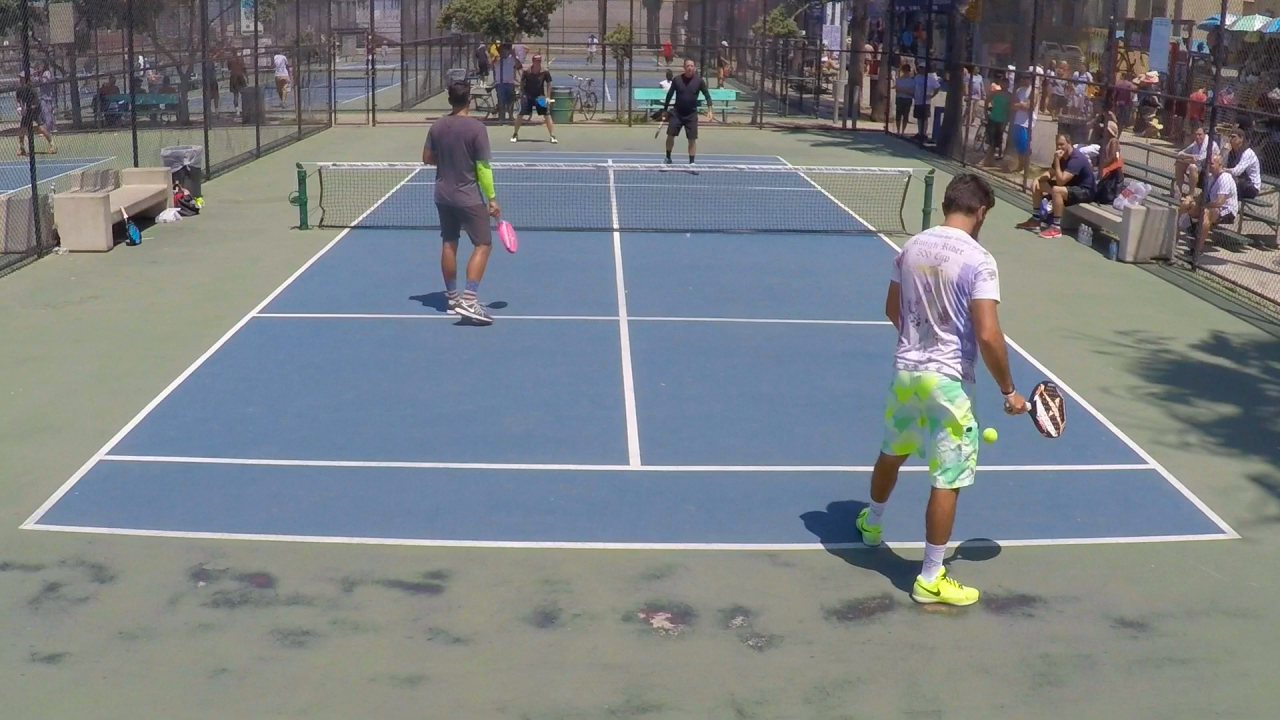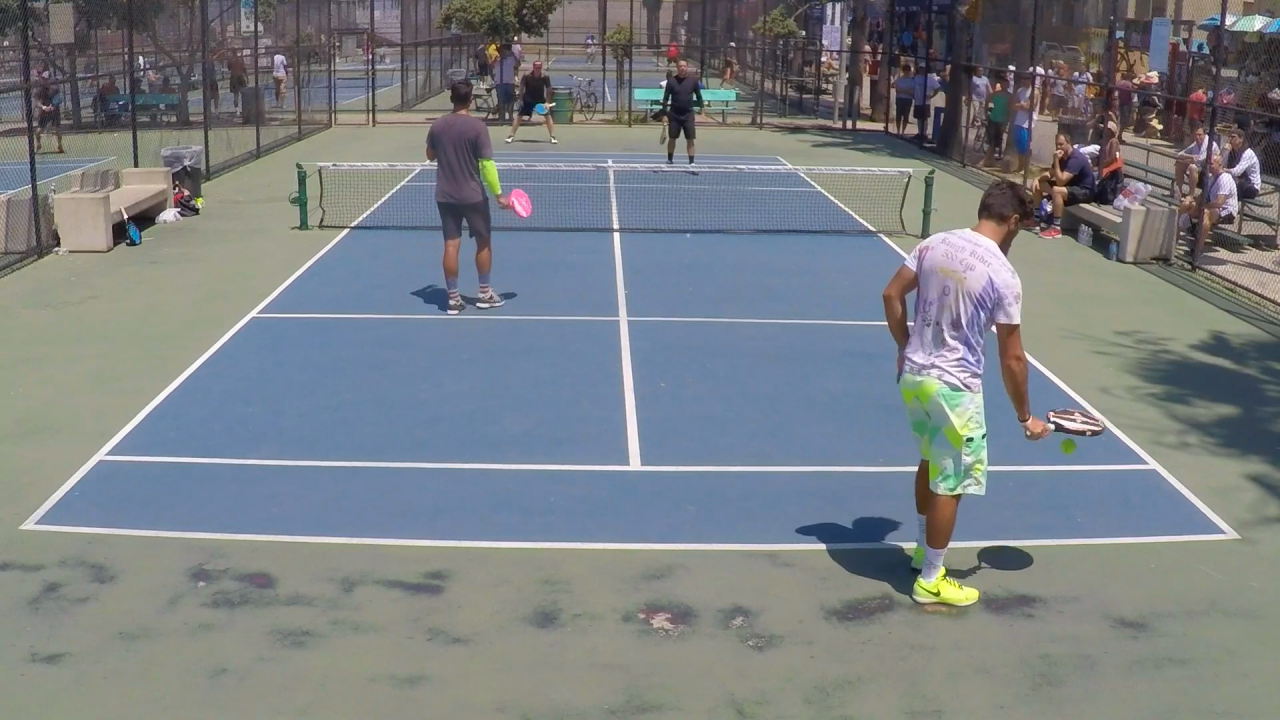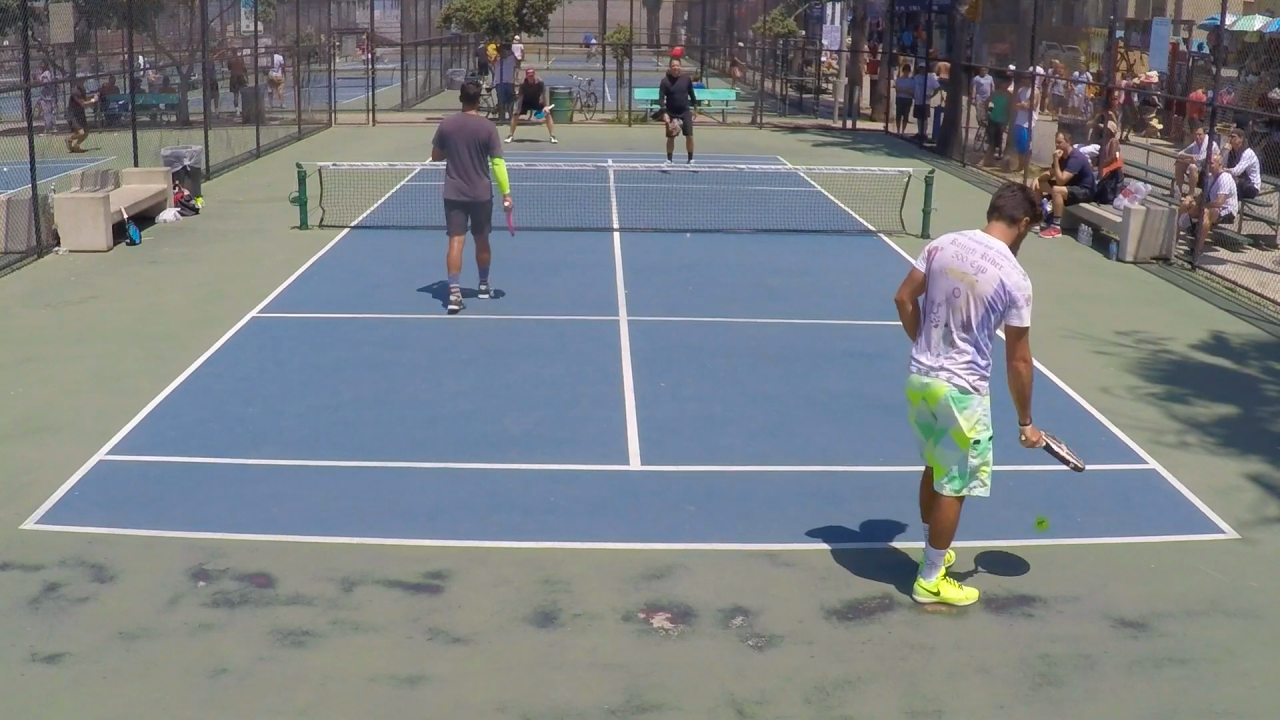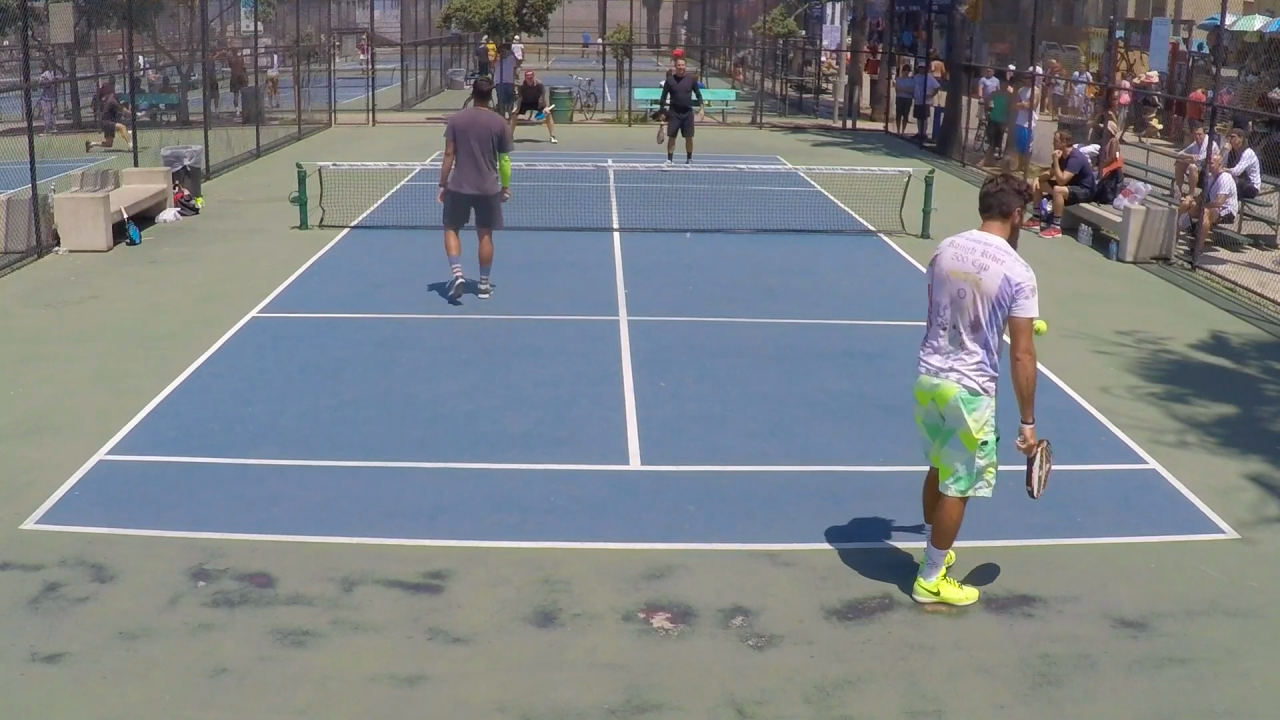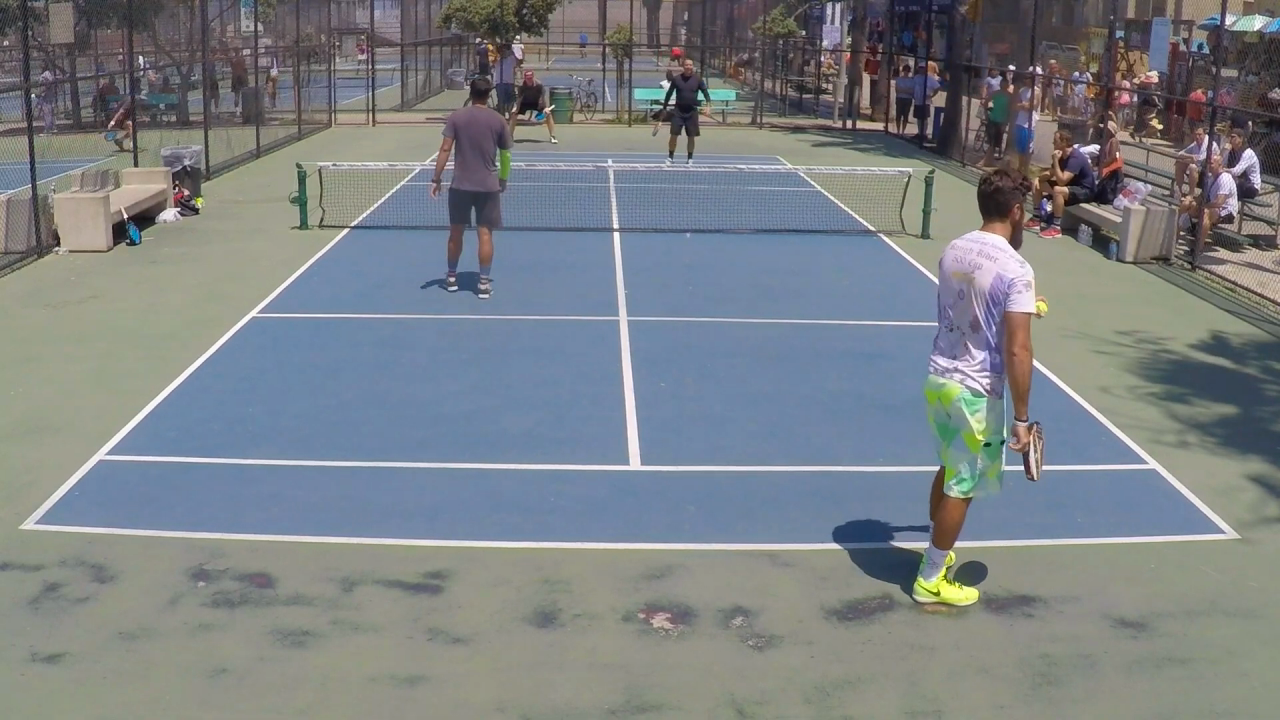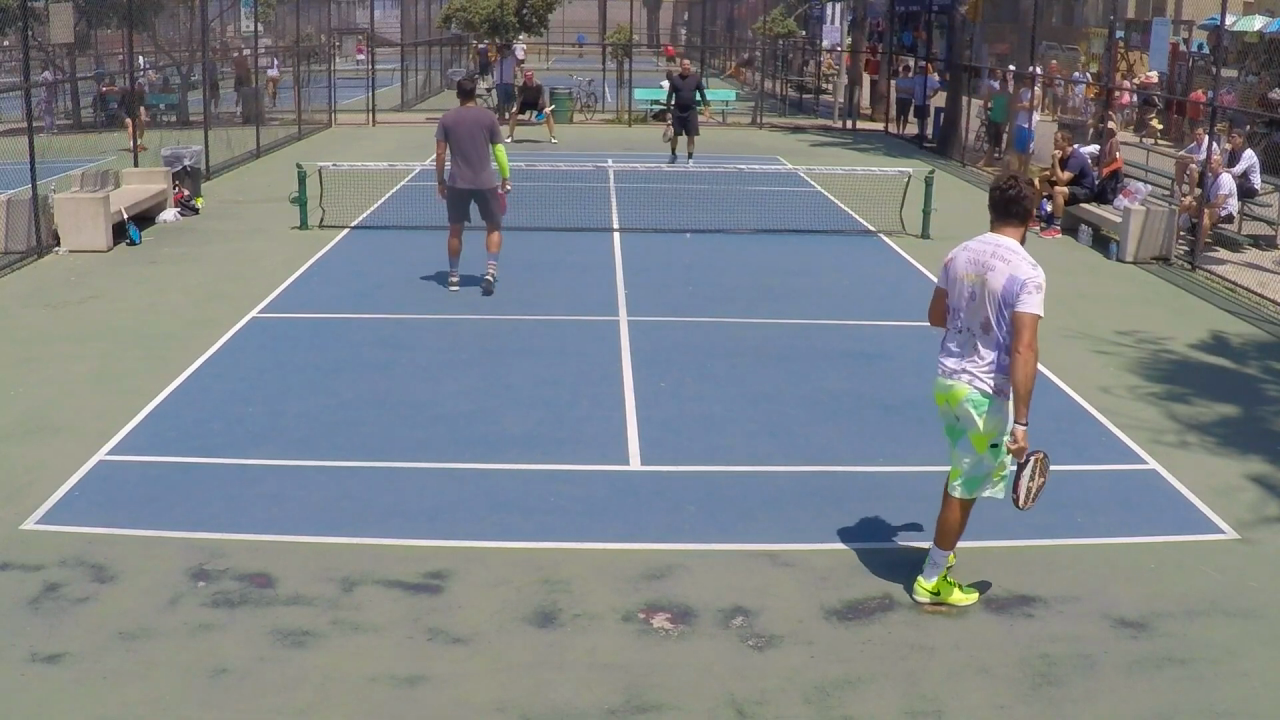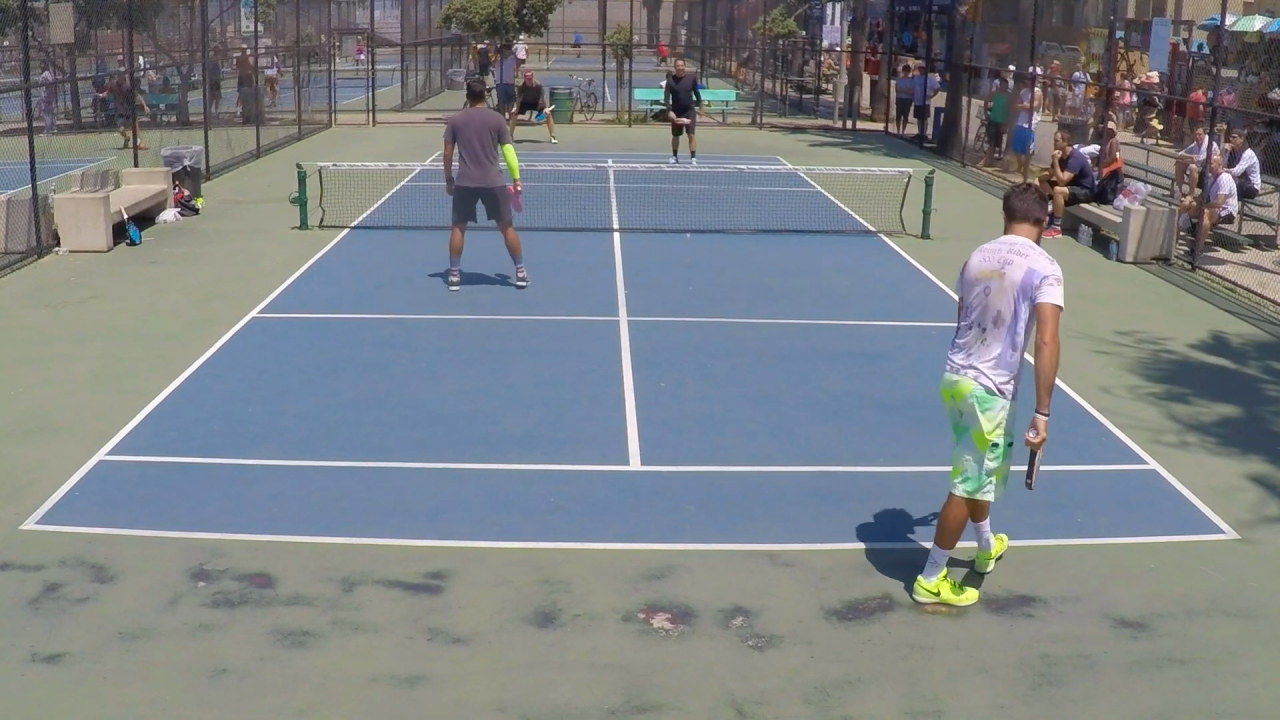
dt=0.3s
person 1, frame 1
left shoulder: (911, 247)
right shoulder: (980, 261)
right elbow: (990, 336)
right wrist: (1010, 391)
left hip: (906, 373)
right hip: (946, 382)
left knee: (893, 452)
right knee: (947, 480)
left ankle: (871, 522)
right ankle: (931, 579)
person 1, frame 2
left shoulder: (934, 244)
right shoulder: (1003, 275)
left elbow: (891, 295)
right elbow: (1011, 358)
right wrist: (1026, 416)
left hip: (914, 375)
right hip: (955, 387)
left knee: (931, 464)
right knee: (950, 485)
left ankle: (924, 550)
right ankle: (930, 580)
person 1, frame 3
left shoulder: (942, 244)
right shoulder: (1014, 278)
left elbow: (904, 300)
right elbow: (1018, 361)
right wrist: (1025, 422)
left hip: (919, 377)
right hip: (961, 389)
left knee: (934, 470)
right knee: (953, 487)
left ankle: (933, 553)
right ankle: (930, 580)
person 1, frame 4
left shoulder: (945, 250)
right shoulder: (1017, 273)
right elbow: (1022, 354)
right wrist: (1027, 420)
left hip: (928, 377)
right hip: (969, 390)
left knee: (939, 471)
right knee: (957, 488)
left ankle: (935, 554)
right ankle: (930, 580)
person 1, frame 5
left shoulder: (952, 251)
right shoulder: (1016, 270)
right elbow: (1018, 351)
right wrist: (1022, 418)
left hip: (938, 379)
right hip: (977, 391)
left knee: (948, 472)
right knee: (962, 489)
left ankle: (936, 554)
right ankle: (930, 580)
person 1, frame 6
left shoulder: (959, 254)
right shoulder: (1027, 272)
left elbow: (936, 316)
right elbow: (1024, 351)
right wrist: (1020, 422)
left hip: (947, 380)
right hip: (984, 393)
left knee: (961, 474)
right knee: (966, 490)
left ankle: (940, 555)
right ankle: (931, 580)
person 1, frame 7
left shoulder: (977, 257)
right shoulder: (1043, 268)
right elbow: (1046, 342)
right wrist: (1042, 414)
left hip: (954, 375)
right hip: (989, 389)
left knee: (975, 473)
right knee: (966, 487)
left ankle: (988, 546)
right ankle: (930, 580)
person 2, frame 1
left shoulder: (437, 127)
right shoulder: (476, 128)
left elbow: (427, 159)
right elbow: (483, 168)
right wrist: (491, 199)
left hip: (443, 196)
right hip: (469, 198)
left knee: (449, 246)
right knee: (483, 246)
left ankle: (451, 297)
right ankle: (468, 299)
person 2, frame 2
left shoulder: (437, 125)
right shoulder: (477, 126)
left elbow: (430, 155)
right elbow: (486, 164)
right wrist: (499, 194)
left hip: (445, 195)
right hip: (473, 195)
left knee: (451, 245)
right knee: (483, 242)
left ankle: (453, 298)
right ankle: (484, 293)
person 2, frame 3
left shoulder: (446, 124)
right shoulder: (487, 127)
left elbow: (435, 156)
right elbow: (497, 163)
right wrist: (506, 193)
left hip: (453, 194)
right hip: (481, 194)
left knee: (455, 241)
right knee: (482, 241)
left ankle: (454, 294)
right ankle: (483, 286)
person 2, frame 4
left shoulder: (457, 119)
right shoulder: (499, 123)
left elbow: (448, 154)
right elbow: (505, 159)
left wrist: (443, 184)
right wrist: (505, 186)
left hip: (458, 187)
right hip: (488, 189)
left knee: (451, 229)
right knee: (485, 235)
left ankle: (457, 272)
right ankle: (484, 284)
person 2, frame 5
left shoulder: (456, 117)
right shoulder: (498, 120)
left elbow: (445, 150)
right elbow: (505, 155)
left wrist: (436, 179)
right wrist: (503, 178)
left hip: (460, 185)
right hip: (488, 186)
left knee: (456, 231)
right knee: (485, 234)
left ankle: (452, 277)
right ankle: (484, 284)
person 2, frame 6
left shoulder: (447, 118)
right shoulder: (488, 117)
left elbow: (440, 153)
right elbow: (499, 150)
left wrist: (440, 181)
right wrist: (506, 178)
left hip: (457, 183)
right hip: (485, 182)
left knee: (455, 230)
right knee: (493, 228)
left ankle: (454, 277)
right ankle: (490, 270)
person 2, frame 7
left shoulder: (455, 120)
right shoulder: (496, 119)
left elbow: (447, 153)
right elbow: (508, 151)
left wrist: (448, 179)
right wrist: (516, 179)
left hip: (464, 182)
right hip: (493, 182)
left knee: (458, 228)
right knee: (506, 226)
left ankle: (454, 276)
right ankle: (520, 273)
